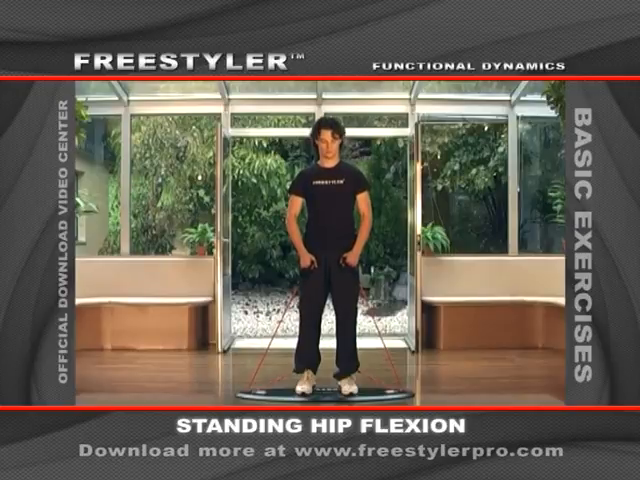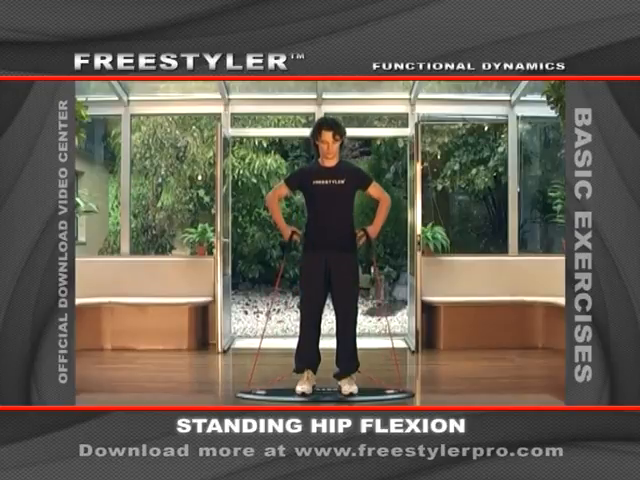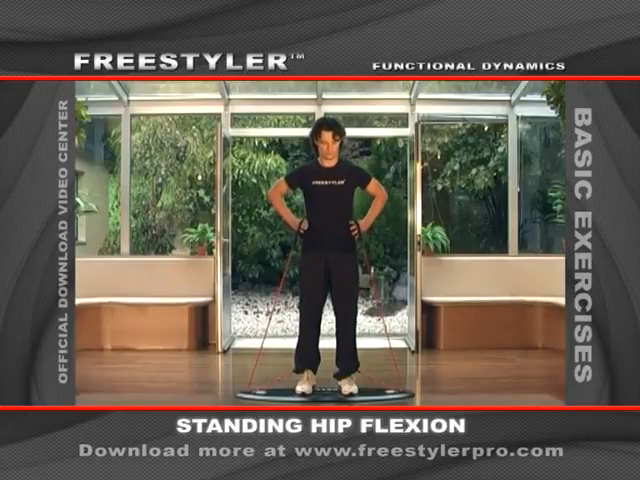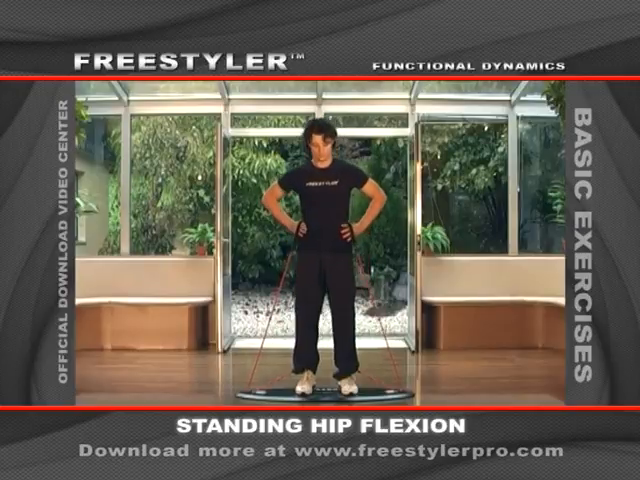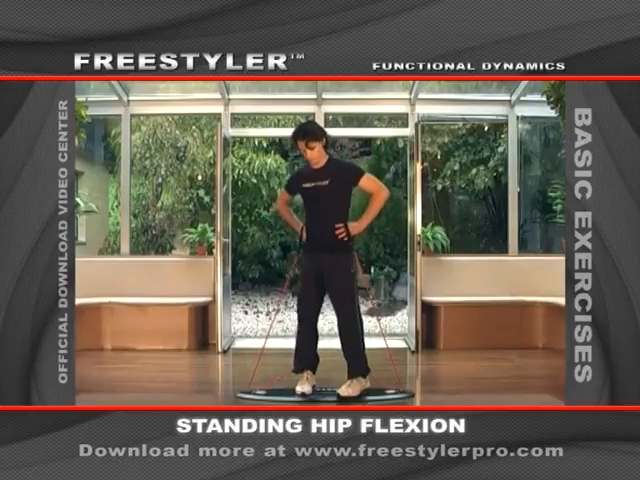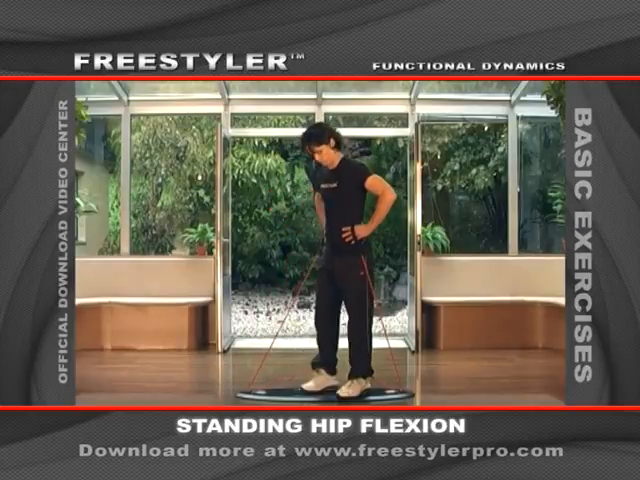
dt=0.4s
person 1, frame 1
left shoulder: (353, 175)
right shoulder: (305, 177)
left elbow: (366, 216)
right elbow: (291, 217)
left wrist: (357, 250)
right wrist: (301, 251)
left hip: (344, 257)
right hip: (314, 257)
left knee: (346, 316)
right knee: (309, 315)
left ankle: (347, 373)
right ankle: (306, 372)
person 1, frame 2
left shoulder: (353, 173)
right shoulder: (305, 174)
left elbow: (384, 199)
right elbow: (272, 198)
left wrist: (374, 228)
right wrist: (284, 228)
left hip: (345, 254)
right hip: (313, 254)
left knee: (347, 315)
right knee: (310, 314)
left ankle: (347, 373)
right ankle: (307, 372)
person 1, frame 3
left shoulder: (352, 172)
right shoulder: (304, 172)
left elbow: (381, 194)
right elbow: (274, 193)
left wrist: (366, 223)
right wrist: (292, 221)
left hip: (344, 253)
right hip: (313, 253)
left knee: (346, 314)
right knee: (309, 313)
left ankle: (347, 373)
right ankle: (306, 372)
person 1, frame 4
left shoulder: (347, 172)
right shoulder: (298, 175)
left elbow: (379, 196)
right elbow: (268, 198)
left wrist: (361, 226)
right wrist: (290, 224)
left hip: (339, 253)
right hip: (308, 253)
left knee: (343, 314)
right knee: (306, 314)
left ankle: (347, 373)
right ankle: (306, 372)
person 1, frame 5
left shoulder: (343, 169)
right shoulder: (300, 176)
left elbow: (381, 191)
right elbow: (281, 203)
left wrist: (361, 224)
right wrist: (298, 227)
left hip: (339, 254)
right hip: (311, 254)
left knee: (348, 315)
right knee: (306, 315)
left ankle: (359, 375)
right ankle: (306, 373)
person 1, frame 6
left shoulder: (354, 170)
right shoulder: (321, 175)
left elbow: (388, 194)
left wrist: (368, 228)
left hip: (354, 256)
right hip: (331, 255)
left knee: (358, 317)
right knee: (324, 314)
left ankle: (360, 376)
right ankle: (325, 371)
